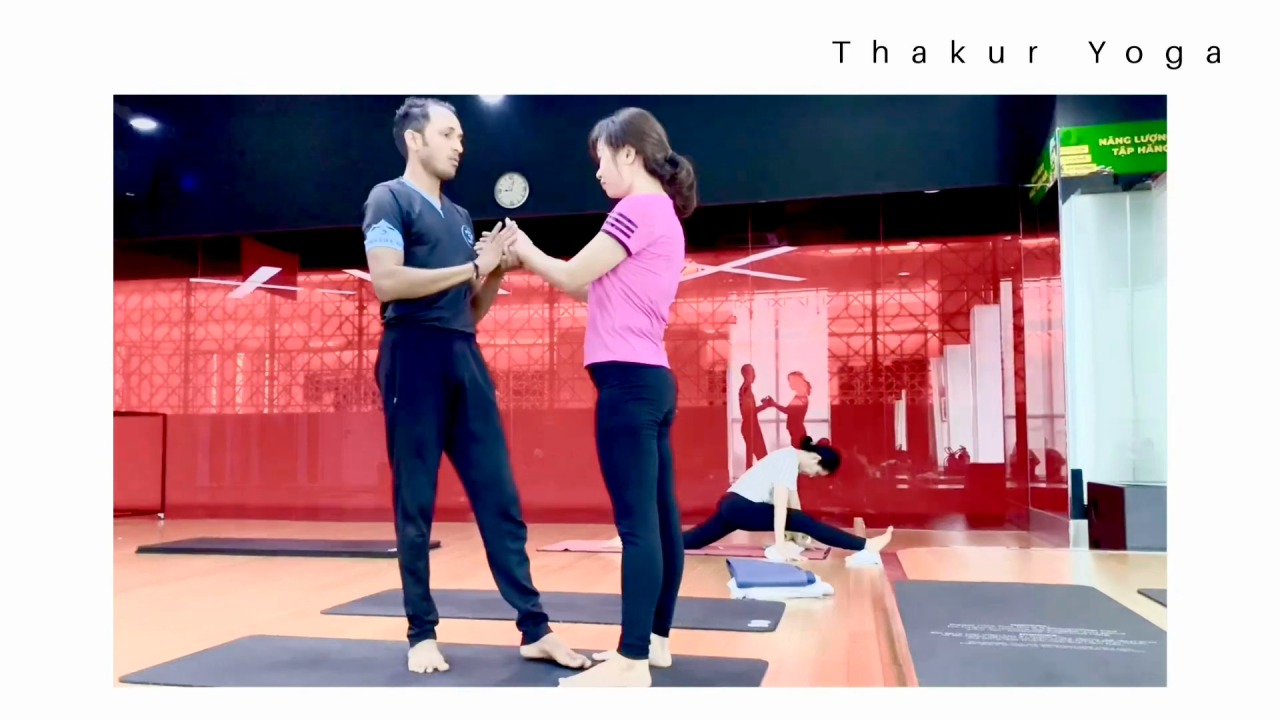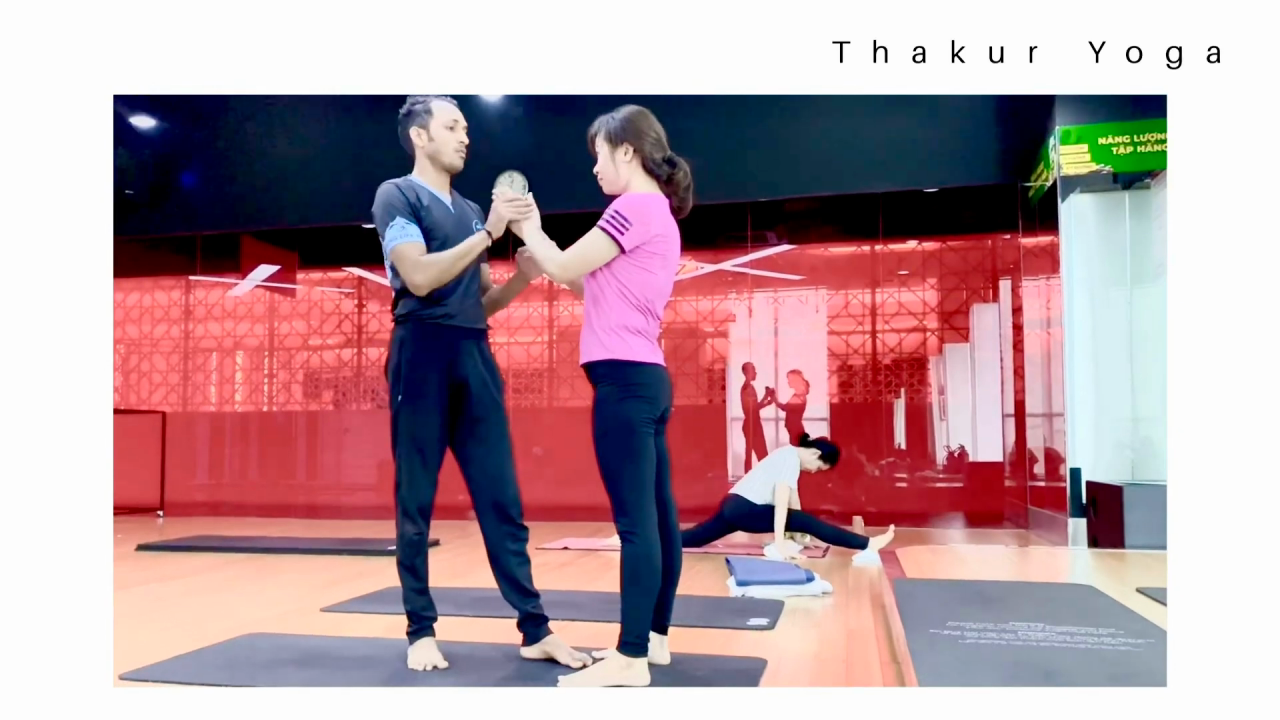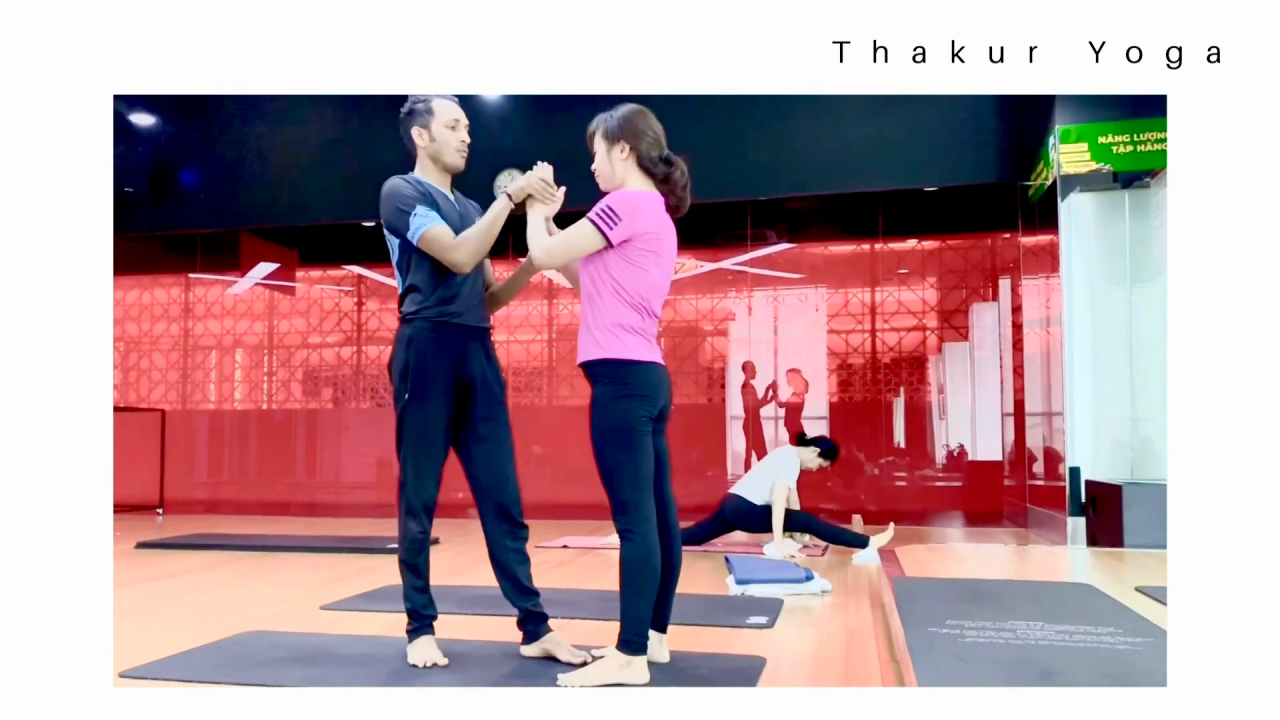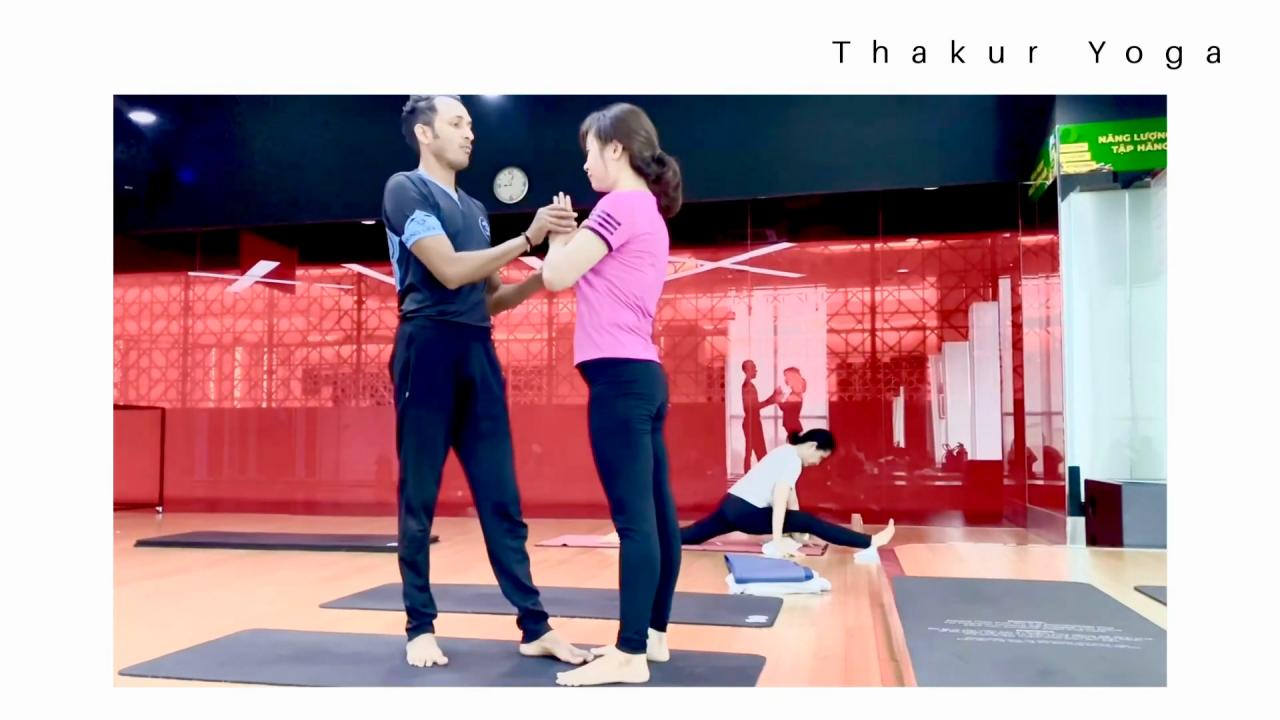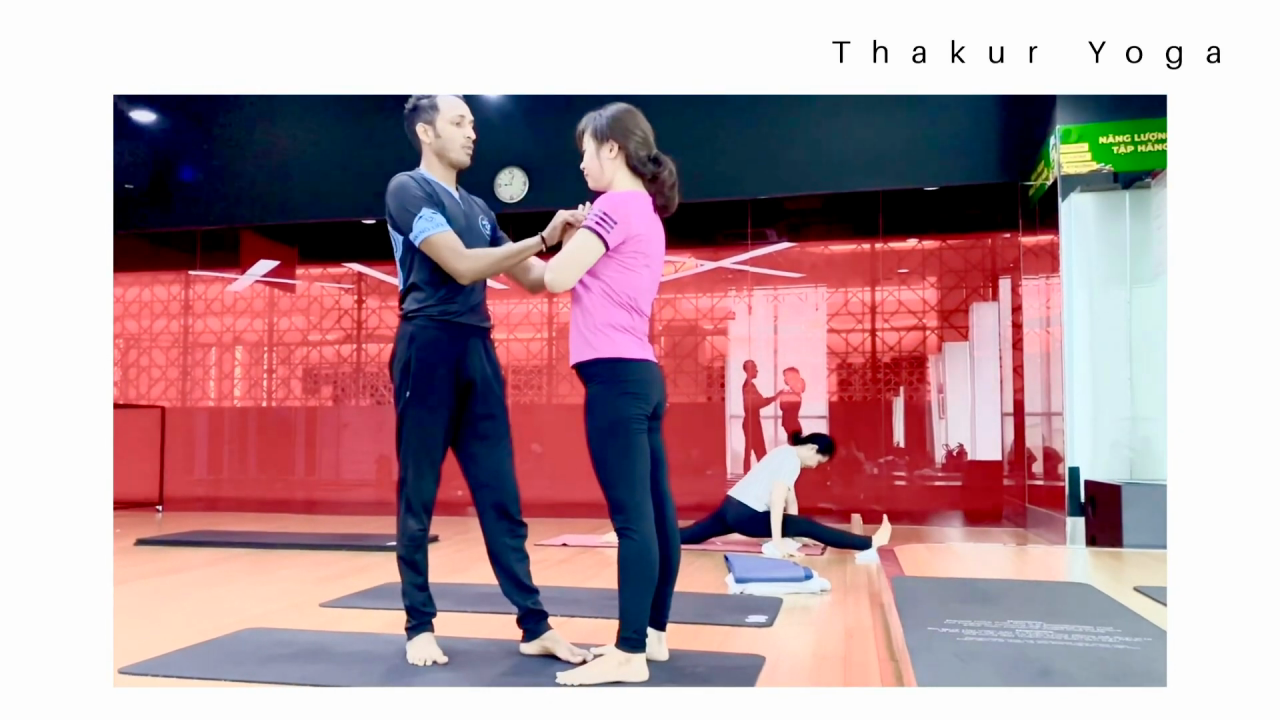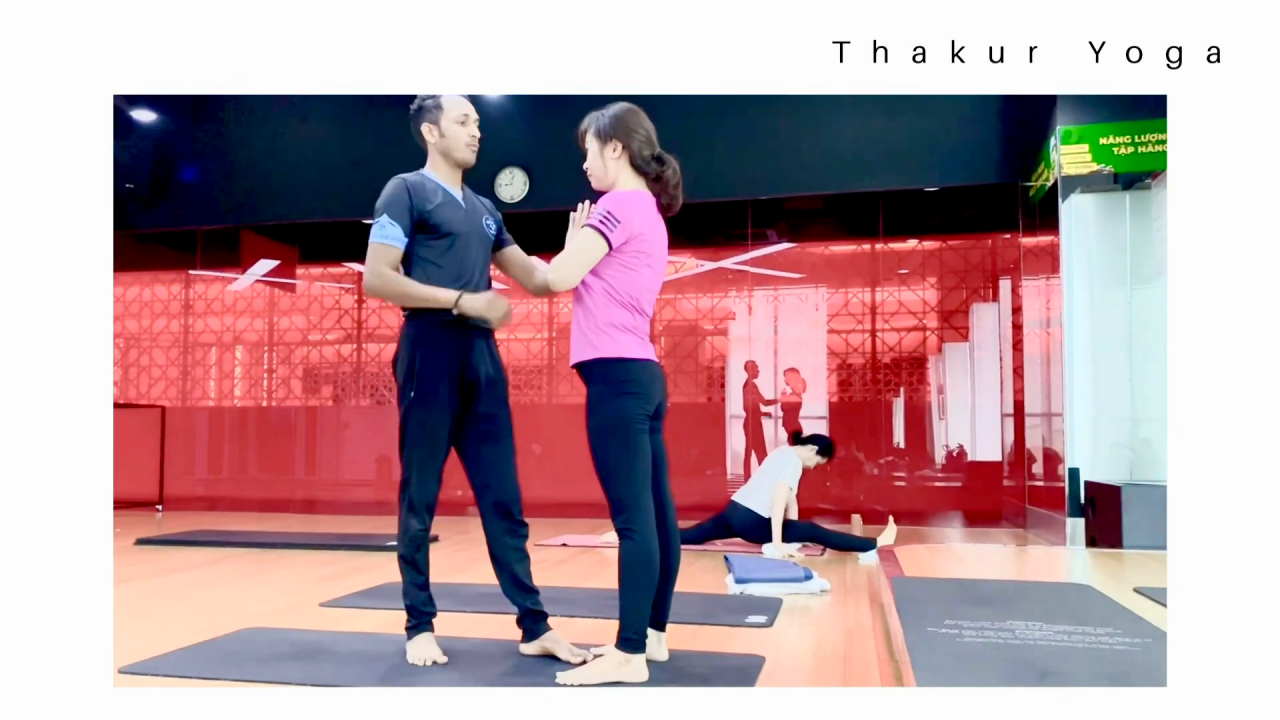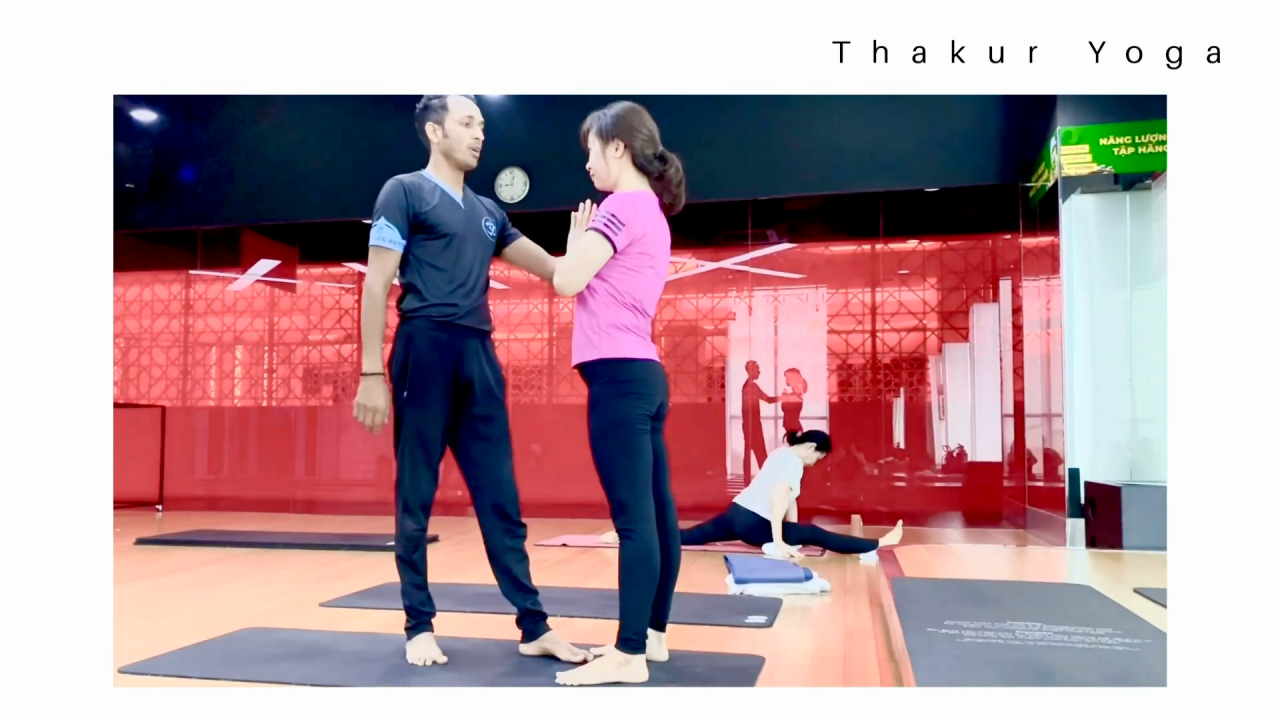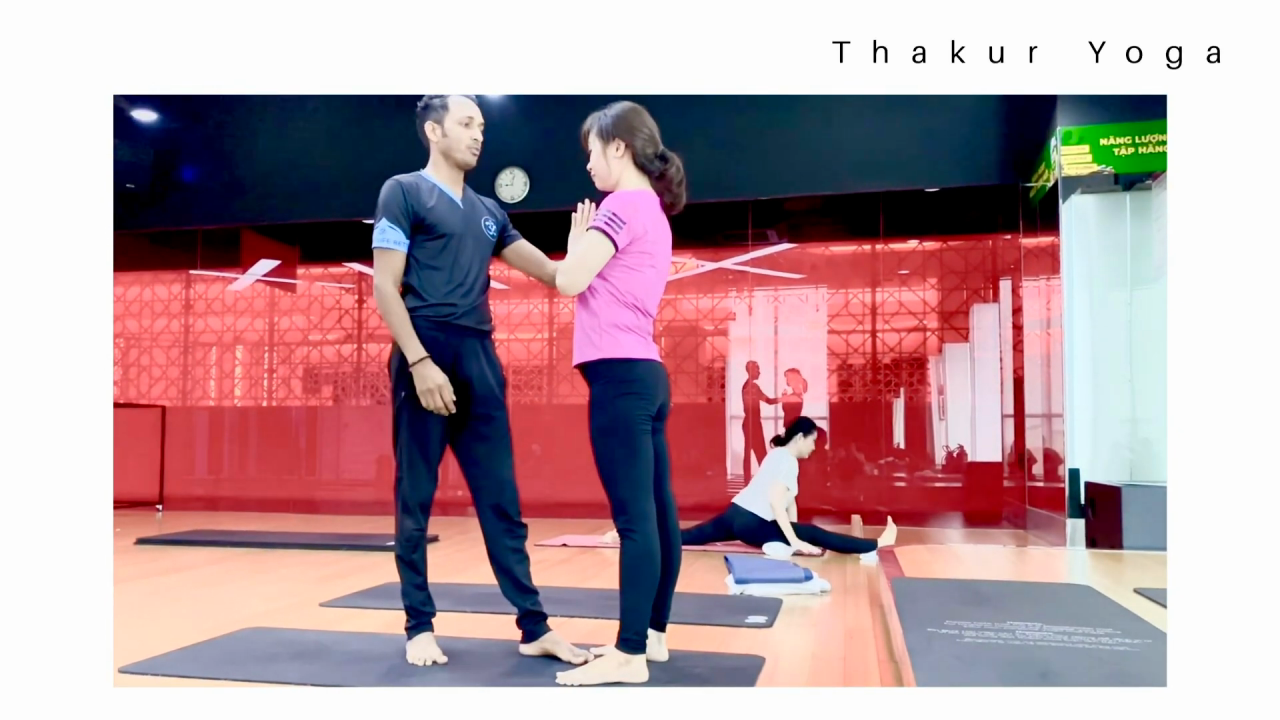
dt=0.4s
person 1, frame 1
left shoulder: (639, 209)
right shoulder: (663, 215)
left elbow: (574, 276)
right elbow: (597, 289)
left wrist: (524, 250)
right wrist: (530, 259)
left hip: (628, 379)
right hip: (651, 380)
left knee: (637, 523)
right knee: (659, 517)
left ankle: (632, 660)
right ankle: (654, 639)
person 1, frame 2
left shoulder: (633, 208)
right shoulder: (659, 214)
left elbow: (564, 269)
right elbow: (588, 282)
left wrist: (530, 230)
right wrist: (534, 237)
left hip: (624, 377)
right hip: (647, 378)
left knee: (634, 520)
right knee: (656, 514)
left ankle: (630, 657)
right ankle: (653, 637)
person 1, frame 3
left shoulder: (628, 203)
right shoulder: (656, 213)
left elbow: (544, 256)
right elbow: (586, 277)
left wrist: (537, 214)
right wrist: (549, 221)
left hip: (622, 377)
right hip: (646, 376)
left knee: (634, 519)
right knee: (657, 513)
left ankle: (630, 656)
right ankle: (653, 635)
person 1, frame 4
left shoulder: (620, 205)
right shoulder: (647, 212)
left elbow: (556, 277)
right elbow: (589, 279)
left wrist: (559, 238)
right wrist: (566, 237)
left hip: (619, 376)
right hip: (643, 375)
left knee: (633, 517)
right knee: (656, 511)
left ankle: (629, 654)
right ankle: (652, 633)
person 1, frame 5
left shoulder: (616, 205)
right shoulder: (646, 212)
left elbow: (558, 278)
left wrist: (570, 241)
right wrist: (577, 239)
left hip: (615, 376)
right hip: (641, 375)
left knee: (632, 516)
right knee: (656, 511)
left ankle: (629, 653)
right ankle: (652, 633)
person 1, frame 6
left shoulder: (620, 205)
right shoulder: (648, 212)
left elbow: (560, 278)
left wrist: (572, 239)
right wrist: (582, 244)
left hip: (617, 375)
right hip: (642, 374)
left knee: (632, 516)
right knee: (654, 511)
left ankle: (628, 654)
right ankle: (651, 633)
person 1, frame 7
left shoulder: (623, 206)
right shoulder: (651, 211)
left elbow: (567, 282)
left wrist: (576, 240)
right wrist: (584, 244)
left hip: (618, 375)
right hip: (643, 375)
left knee: (633, 517)
right knee: (656, 512)
left ankle: (629, 654)
right ankle: (651, 634)
person 1, frame 8
left shoulder: (623, 205)
right shoulder: (652, 211)
left elbow: (570, 281)
left wrist: (577, 240)
right wrist: (586, 244)
left hip: (619, 374)
right hip: (645, 374)
left knee: (634, 518)
right knee: (657, 512)
left ankle: (629, 654)
right ankle: (651, 634)
person 2, frame 1
left shoulder: (460, 216)
right shoulder: (390, 198)
right elbow: (386, 281)
left wrist: (496, 271)
right wrist: (473, 267)
left hip: (465, 357)
right hip: (413, 354)
left knee: (499, 496)
right knee: (416, 503)
left ankle: (534, 628)
right ankle: (421, 633)
person 2, frame 2
left shoulder: (471, 210)
right shoulder: (397, 195)
right elbow: (418, 278)
left wrist: (528, 268)
right wrist: (488, 234)
left hip: (475, 355)
right hip: (422, 352)
left knee: (501, 497)
right knee: (416, 501)
left ankle: (535, 630)
right ankle: (421, 630)
person 2, frame 3
left shoulder: (470, 208)
right shoulder: (401, 192)
right elbow: (459, 257)
left wrist: (536, 258)
right wrist: (510, 196)
left hip: (478, 353)
right hip: (427, 349)
left knee: (502, 497)
right knee: (419, 499)
left ankle: (535, 628)
right ankle: (421, 628)
person 2, frame 4
left shoulder: (474, 208)
right shoulder: (405, 189)
right elbow: (450, 271)
left wrist: (545, 271)
right wrist: (528, 238)
left hip: (479, 352)
right hip: (428, 348)
left knee: (502, 496)
right knee: (419, 497)
left ankle: (533, 626)
right ankle: (420, 627)
person 2, frame 5
left shoulder: (477, 207)
right shoulder: (408, 189)
left elbow: (532, 278)
right elbow: (463, 267)
right wrist: (543, 236)
left hip: (479, 352)
right hip: (428, 347)
left knee: (501, 496)
right knee: (418, 496)
left ankle: (534, 625)
right ankle: (419, 626)
person 2, frame 6
left shoulder: (483, 209)
right shoulder: (405, 191)
left elbow: (536, 281)
right elbow: (377, 278)
right wrist: (459, 299)
left hip: (482, 354)
right hip: (430, 349)
left knee: (502, 496)
right knee: (420, 496)
left ankle: (534, 626)
right ankle: (419, 626)
person 2, frame 7
left shoulder: (487, 211)
right shoulder: (404, 192)
left elbow: (554, 270)
right elbow: (377, 285)
right wrist: (373, 373)
left hip: (479, 356)
right hip: (425, 350)
left knee: (500, 498)
right knee: (416, 498)
left ankle: (533, 626)
right ankle: (419, 626)
person 2, frame 8
left shoulder: (487, 210)
right shoulder: (403, 191)
left elbow: (553, 274)
right elbow: (385, 286)
right wrist: (419, 361)
left hip: (480, 357)
right hip: (426, 353)
left knee: (501, 499)
right knee: (415, 499)
left ankle: (534, 627)
right ankle: (419, 626)
person 3, frame 1
left shoulder: (791, 459)
right shoulder: (789, 460)
left elbow: (793, 501)
right elbow: (780, 505)
left wrist: (797, 536)
right wrist: (780, 544)
left hip: (732, 505)
right hip: (742, 507)
left knee: (695, 541)
right knee: (806, 521)
right ankle: (865, 545)
person 3, frame 2
left shoulder: (791, 456)
right shoulder: (791, 459)
left elbow: (792, 500)
right elbow: (781, 503)
left wrist: (797, 535)
right wrist: (780, 543)
left hip: (734, 507)
right hip: (745, 509)
left knee: (695, 539)
right knee: (809, 522)
right ankle: (868, 544)
person 3, frame 3
left shoulder: (789, 455)
right shoulder: (791, 459)
left elbow: (792, 499)
right elbow: (779, 501)
left wrist: (796, 534)
right wrist: (779, 542)
left hip: (733, 506)
right hip: (745, 509)
left knee: (695, 536)
right knee: (809, 522)
right ankle: (868, 543)
person 3, frame 4
left shoulder: (787, 453)
right shoulder: (792, 459)
left elbow: (790, 498)
right elbow: (780, 501)
left wrist: (795, 532)
right wrist: (778, 542)
left hip: (732, 505)
right hip: (746, 511)
left knee: (695, 535)
right knee: (810, 522)
right ankle: (870, 542)
person 3, frame 5
left shoulder: (786, 453)
right shoulder: (791, 459)
left elbow: (790, 499)
right elbow: (777, 500)
left wrist: (793, 533)
right wrist: (778, 542)
left hip: (732, 508)
right hip: (745, 514)
left knee: (692, 535)
right knee: (808, 527)
right ankle: (870, 543)
person 3, frame 6
left shoulder: (784, 452)
right shoulder: (793, 461)
left elbow: (790, 500)
right elbow: (779, 500)
left wrist: (794, 534)
right wrist: (777, 543)
left hip: (734, 512)
right hip: (750, 521)
left knee: (695, 535)
right knee: (813, 532)
right ankle: (875, 544)
person 3, frame 7
left shoulder: (783, 453)
right shoulder: (793, 462)
left elbow: (789, 498)
right elbow: (778, 498)
left wrist: (793, 534)
right wrist: (779, 542)
left hip: (737, 514)
right hip: (752, 523)
left knee: (693, 536)
right knee: (815, 535)
person 3, frame 8
left shoulder: (780, 454)
right shoulder: (788, 461)
left elbow: (788, 499)
right elbow: (776, 500)
left wrist: (795, 535)
right wrist: (794, 539)
left hip: (736, 515)
right hip: (751, 524)
left knee: (690, 537)
right knee: (814, 535)
right ankle: (876, 544)
